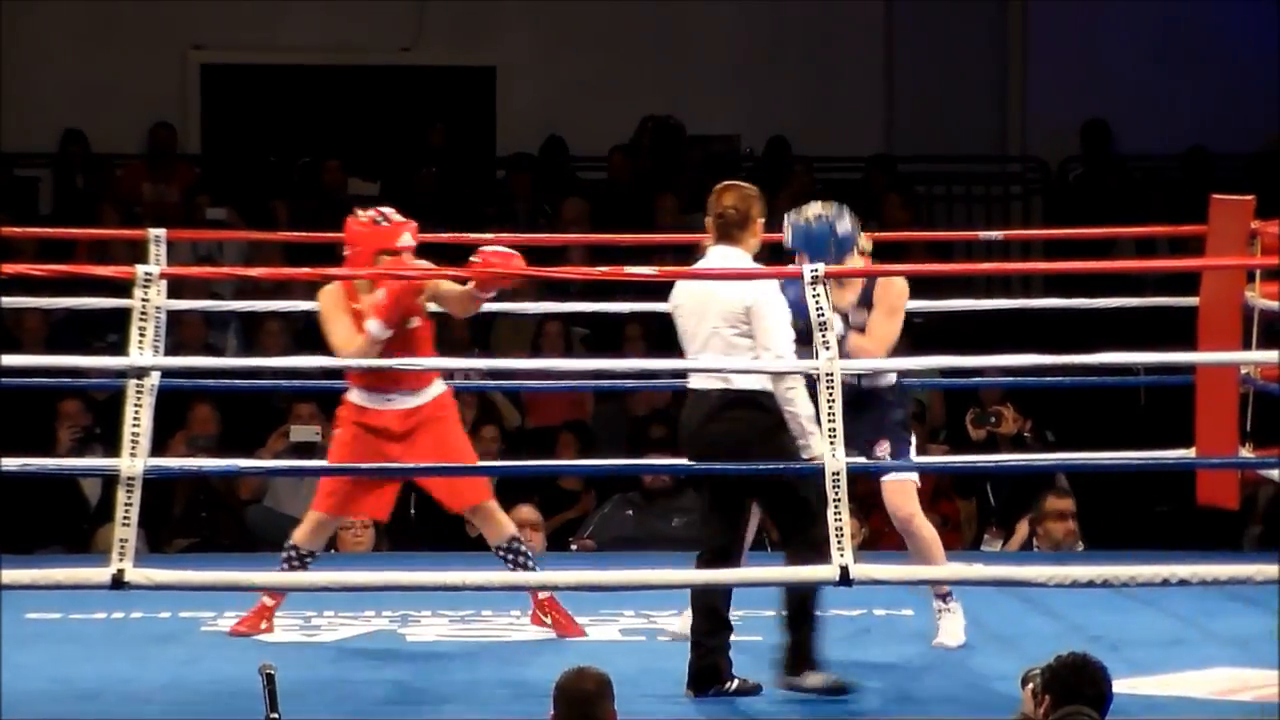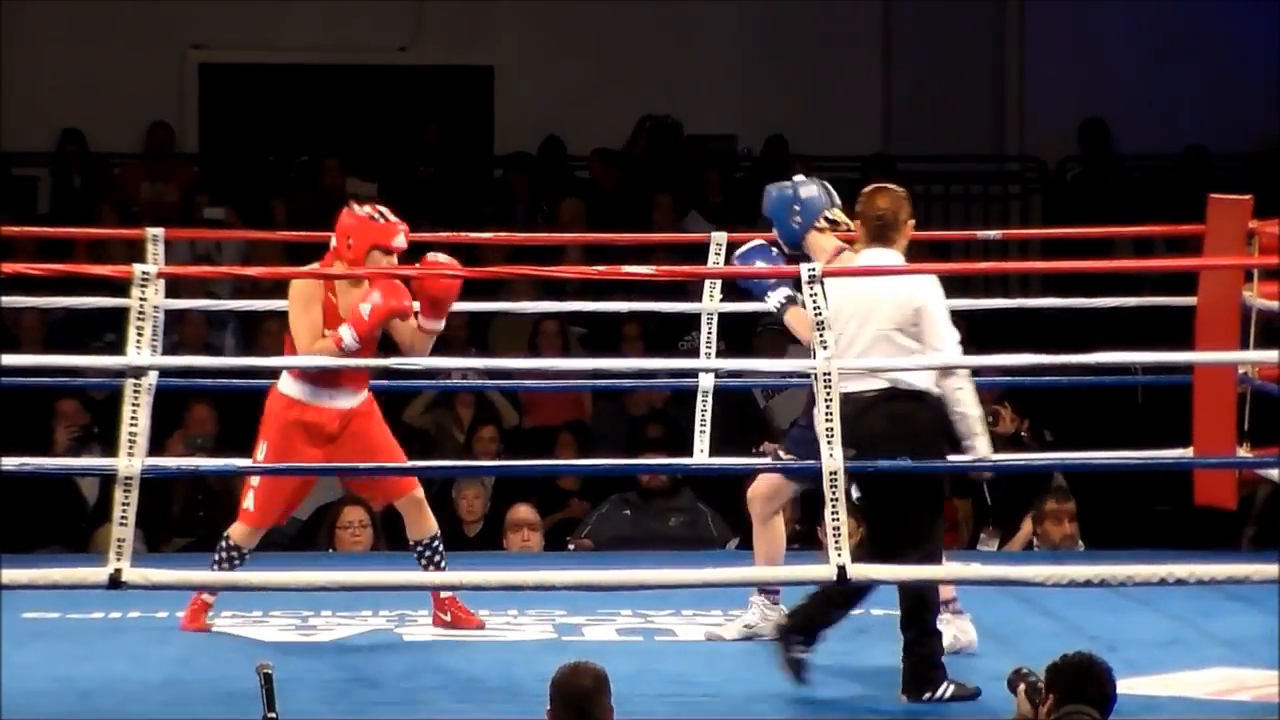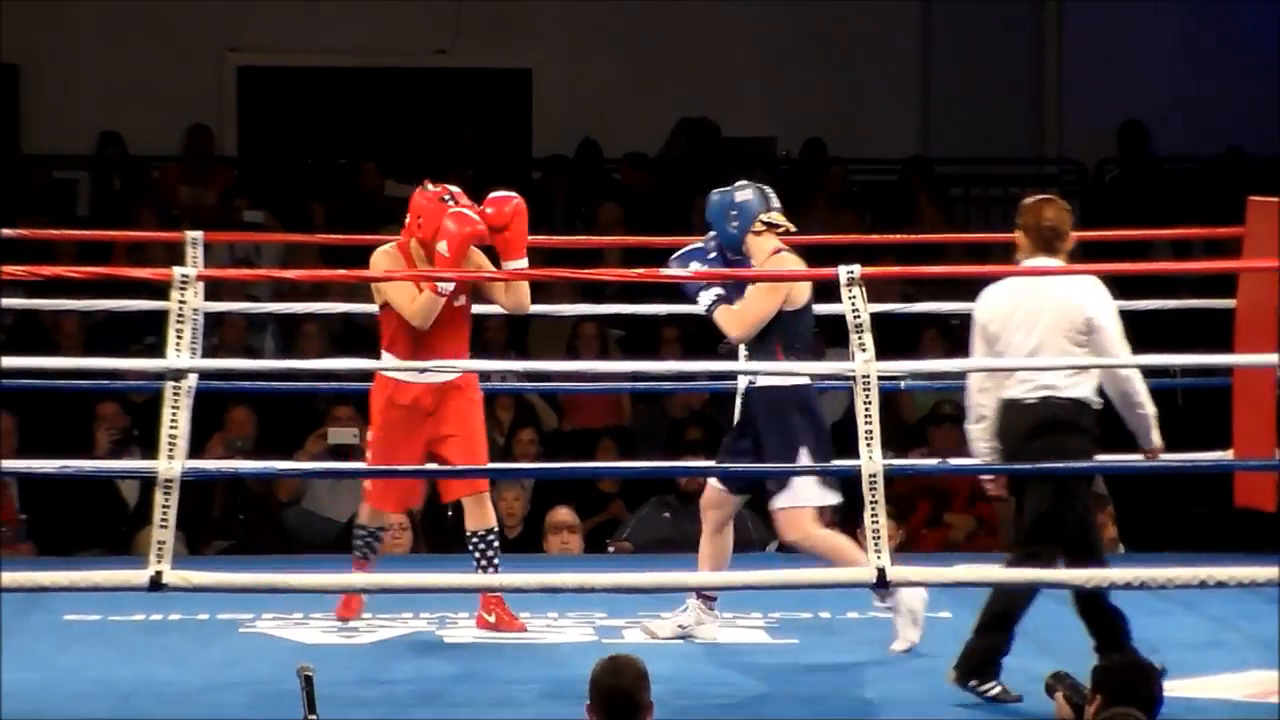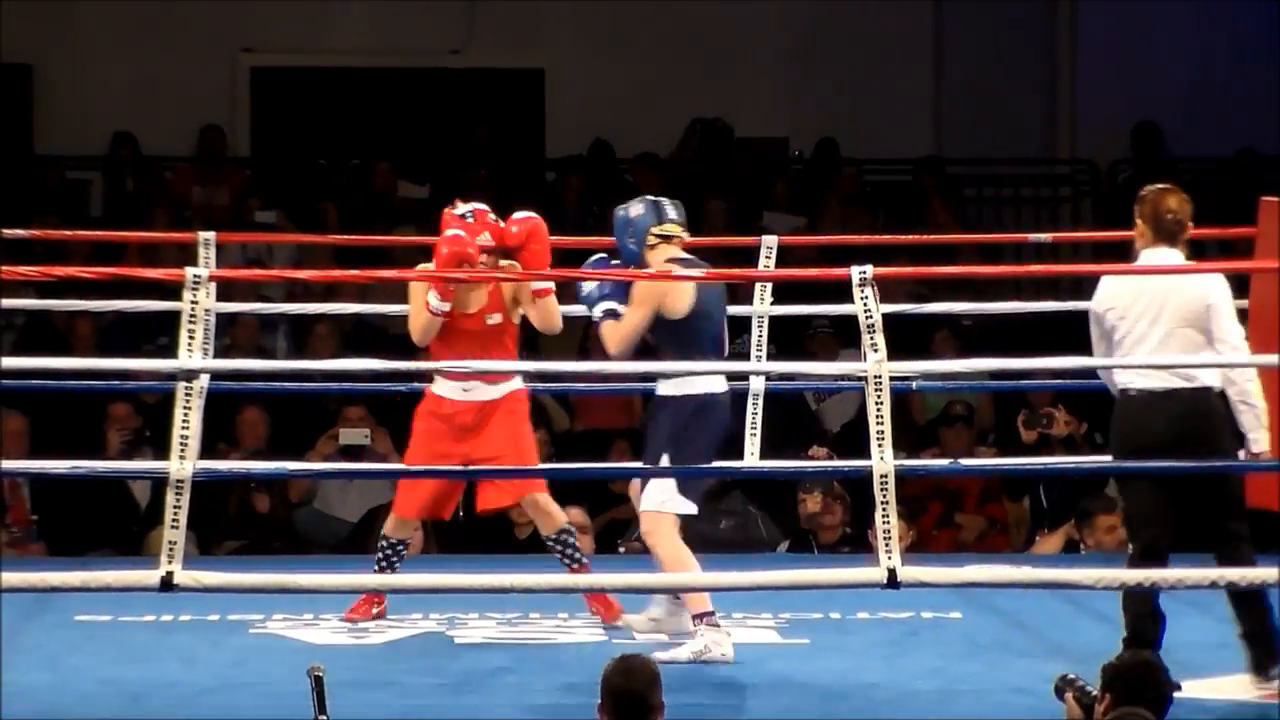
dt=0.4s
person 1, frame 1
left shoulder: (685, 286)
right shoulder: (757, 281)
right elbow: (782, 367)
right wrist: (811, 440)
left hip: (700, 416)
right hip: (747, 418)
left knee: (719, 545)
right knee: (809, 533)
left ankle: (709, 669)
right ankle: (799, 662)
person 1, frame 2
left shoulder: (829, 284)
right shoulder: (916, 283)
right elbow: (947, 368)
right wrist: (977, 442)
left hip: (850, 417)
right hip: (903, 417)
left knee: (881, 544)
right knee: (919, 546)
left ankle: (803, 626)
right ankle: (923, 676)
person 1, frame 3
left shoulder: (994, 297)
right shoulder: (1086, 291)
left elbow: (980, 386)
right elbow: (1120, 371)
left wrist: (987, 458)
right wrist: (1149, 434)
left hip: (1017, 424)
right hip: (1065, 425)
left knee: (1082, 545)
right knee: (1035, 552)
left ankle: (1118, 656)
right ankle: (978, 665)
person 1, frame 4
left shoulder: (1110, 286)
right shoulder: (1206, 281)
left elbow: (1105, 367)
right elbow: (1235, 361)
left hip: (1133, 419)
right hip: (1195, 414)
left knee: (1147, 545)
right knee: (1231, 537)
person 2, frame 1
left shoulder: (887, 284)
right shoulder: (810, 283)
left elbow: (874, 352)
left hip: (878, 403)
left knee: (903, 510)
left ankle: (946, 604)
person 2, frame 2
left shoulder: (848, 265)
right shoulder: (818, 266)
left elbow: (816, 334)
left wrist: (776, 291)
left hip: (858, 400)
right hip: (828, 402)
left knee: (889, 514)
right knee: (761, 497)
left ankle: (952, 619)
right ankle: (765, 608)
person 2, frame 3
left shoulder: (783, 264)
right shoulder: (763, 267)
left elbow: (739, 328)
right elbow: (747, 322)
left wrist: (705, 290)
right wrist: (719, 282)
left hip: (789, 403)
right hip: (764, 401)
left knee: (798, 529)
right knee: (714, 506)
left ankle: (899, 595)
right ankle: (700, 612)
person 2, frame 4
left shoulder: (658, 277)
right shoulder: (699, 272)
left elbow: (618, 346)
left wrist: (603, 302)
left hip: (687, 408)
right hip: (703, 404)
left knee: (657, 528)
right knee: (642, 491)
left ankle: (710, 635)
right ankle: (668, 605)
person 3, frame 1
left shoulder: (417, 274)
right shoulder: (334, 296)
left elbow: (461, 305)
right elbow: (352, 356)
left wrist: (483, 284)
right wrist: (385, 309)
left hip: (427, 411)
right hip: (367, 416)
left knee: (481, 505)
right knee: (322, 515)
left ankle: (544, 600)
right ankle: (268, 603)
person 3, frame 2
left shoulder: (384, 286)
right shoulder: (309, 283)
left elbow: (416, 349)
right elbow: (309, 354)
left wrist: (434, 309)
right wrist: (360, 325)
left hip: (354, 411)
right hip: (296, 412)
left knee: (412, 498)
right knee: (256, 516)
left ankle: (444, 600)
right ankle: (204, 598)
person 3, frame 3
left shoulder: (468, 256)
right shoulder: (388, 259)
left elbow: (517, 304)
right elbow: (419, 316)
left wrist: (513, 247)
right wrist: (447, 261)
left hip: (455, 386)
right hip: (400, 388)
left knee: (476, 490)
right knee: (380, 494)
left ankle: (492, 603)
person 3, frame 4
left shoulder: (509, 275)
right shoulder: (427, 277)
left elbow: (550, 325)
right elbow: (420, 336)
left wrist: (537, 267)
right wrist: (445, 282)
left hip: (503, 402)
right hip: (447, 406)
left knee: (533, 497)
right knee: (409, 506)
left ankle: (589, 585)
right ankle: (375, 594)
